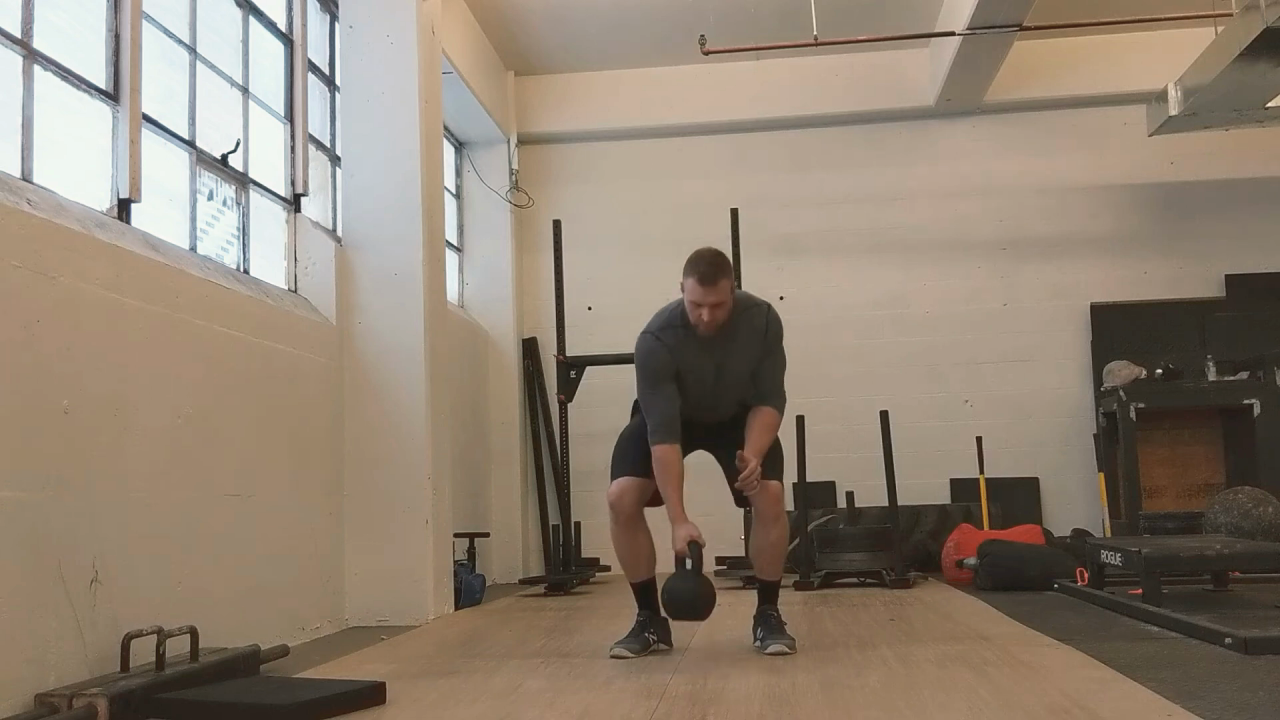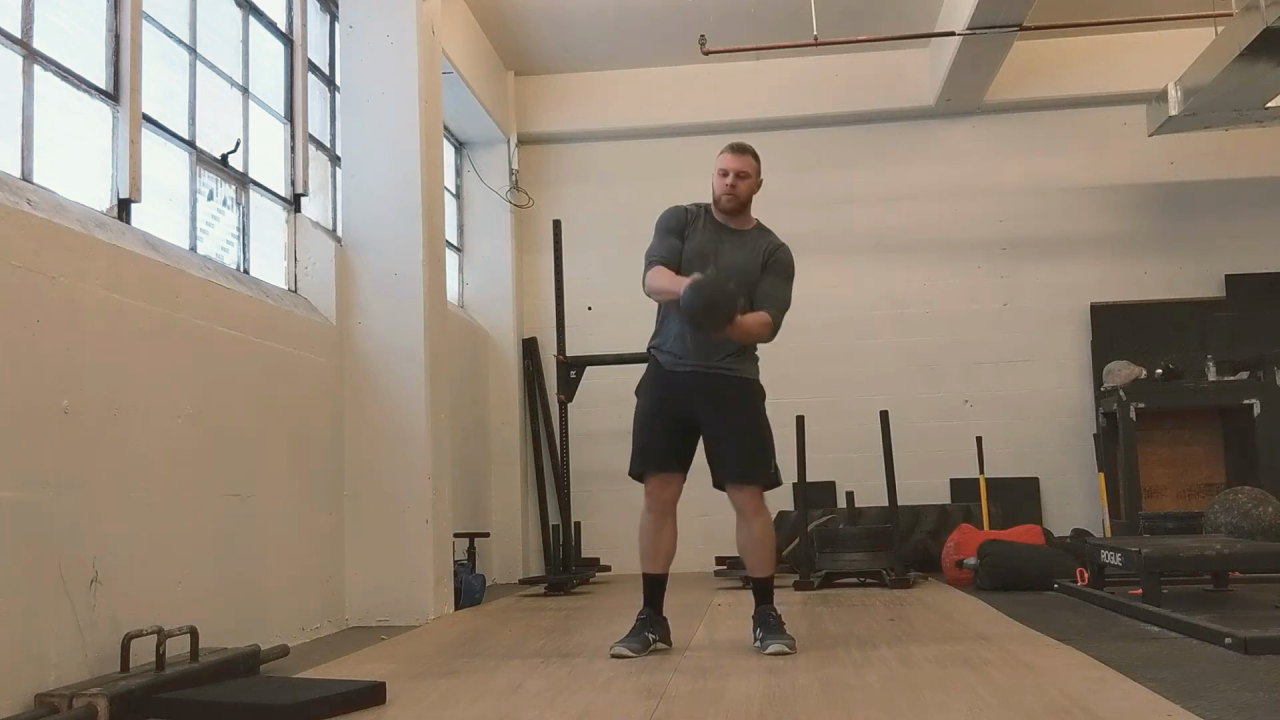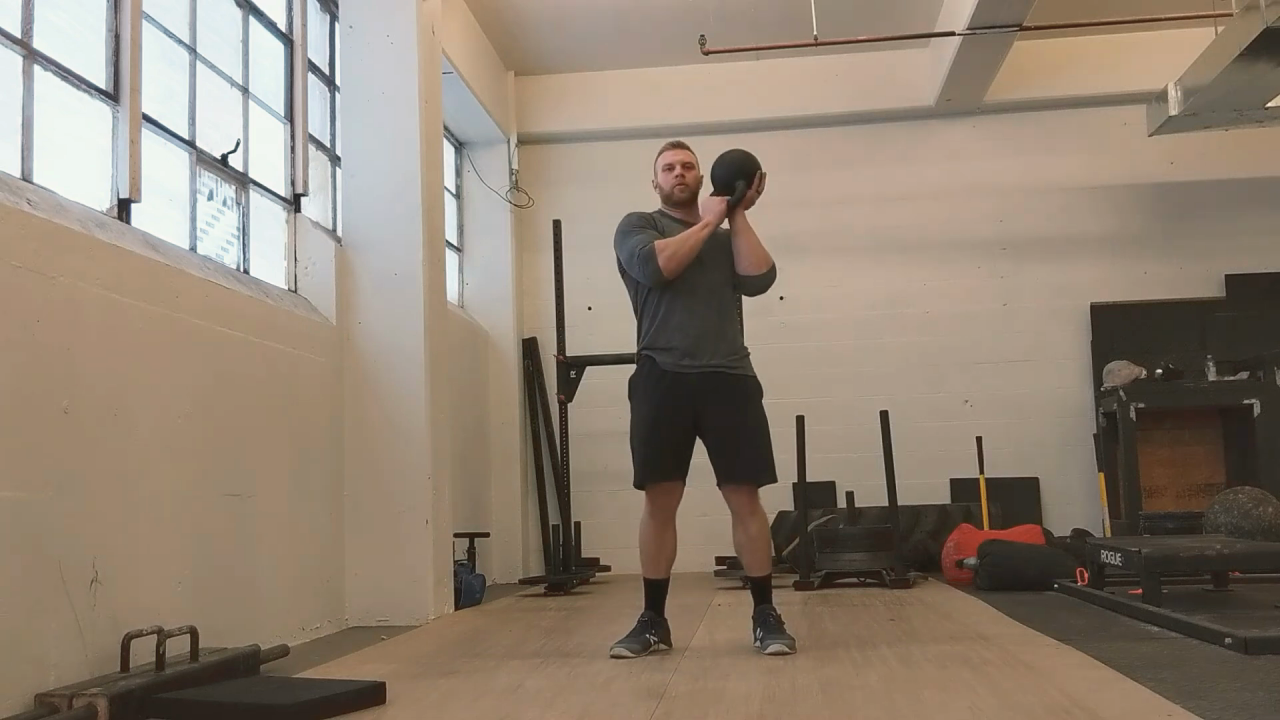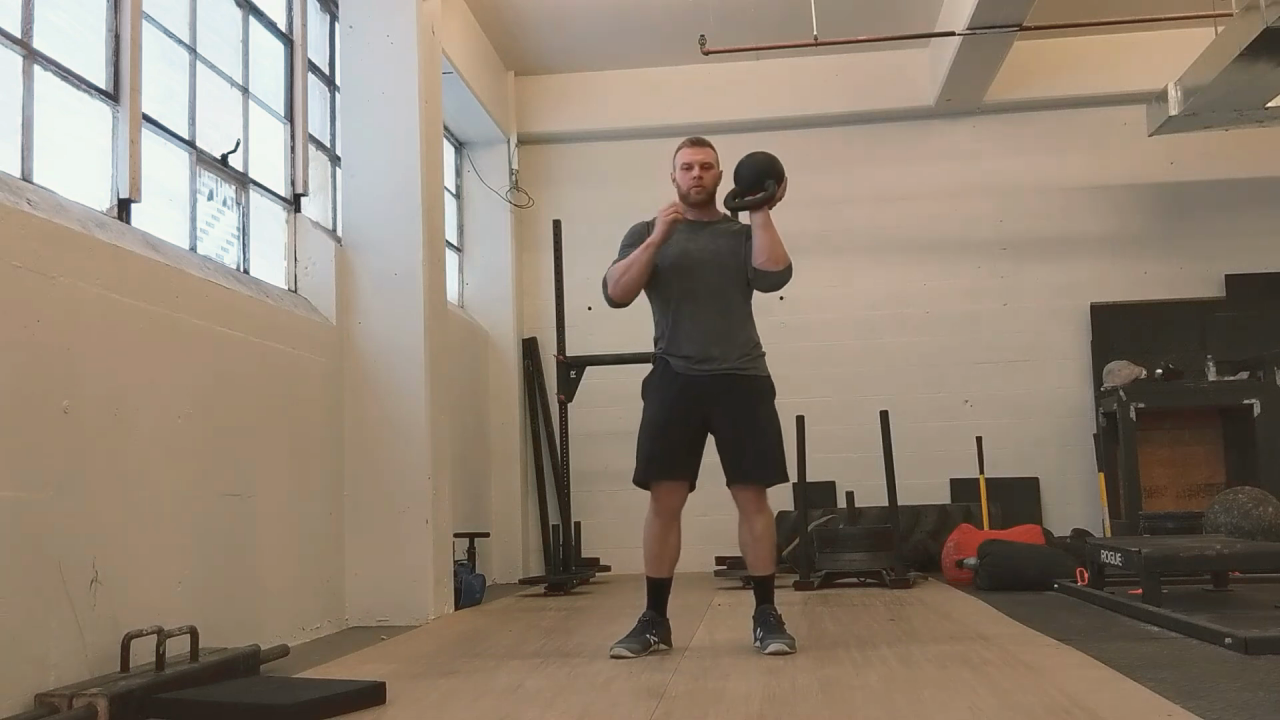
dt=1s
person 1, frame 1
left shoulder: (762, 319)
right shoulder: (656, 339)
left elbow: (770, 399)
right elbow: (663, 433)
left wrist: (753, 454)
right wrist: (679, 520)
left hip: (737, 416)
right hip: (665, 413)
left knee: (769, 495)
right knee: (622, 497)
left ankle: (768, 616)
right ankle: (650, 620)
person 1, frame 2
left shoulder: (773, 251)
right shoulder: (679, 220)
left elbow: (769, 322)
right elbow: (652, 277)
left wrist: (732, 324)
right wrist: (682, 284)
left hip: (732, 381)
right hip: (669, 374)
left knee: (749, 498)
right knee: (658, 495)
left ankle: (766, 616)
right ankle: (652, 619)
person 1, frame 3
left shoulder: (728, 237)
right shoulder: (637, 225)
left elbow: (758, 280)
right elbow: (656, 265)
left wrist: (737, 216)
right wrist: (707, 222)
left hip: (728, 378)
right hip: (662, 379)
left knee: (745, 498)
right knee: (659, 500)
left ankle: (765, 614)
right ankle: (654, 620)
person 1, frame 4
left shoulder: (743, 234)
right shoulder: (645, 233)
left elbow: (774, 276)
right elbow: (616, 292)
left wrist: (762, 212)
right wrist: (658, 237)
left hip: (741, 380)
right hip: (675, 381)
left knee: (753, 497)
right knee: (663, 499)
left ankle: (766, 614)
right ankle: (655, 619)
